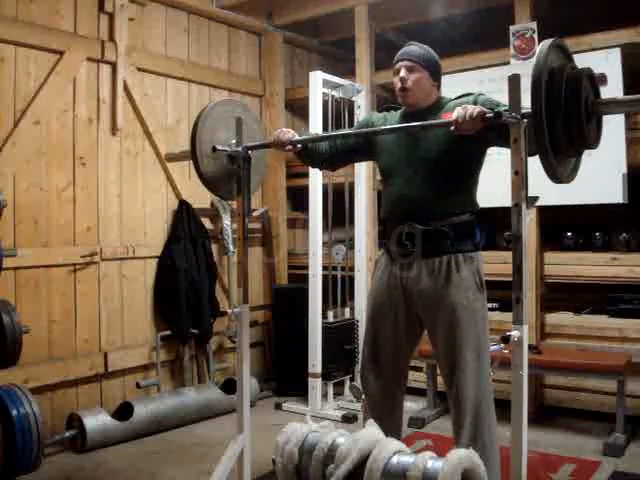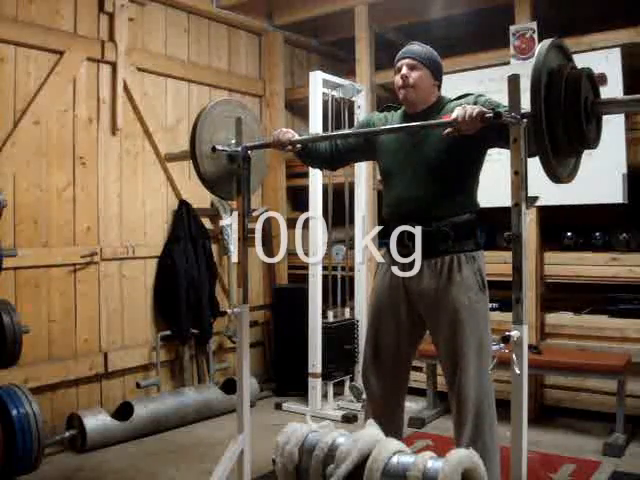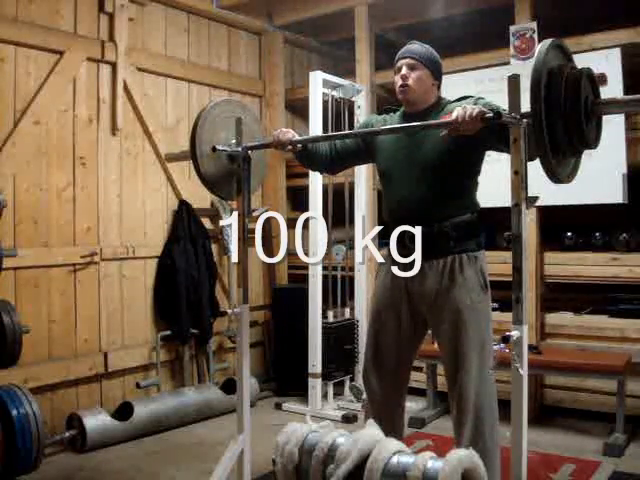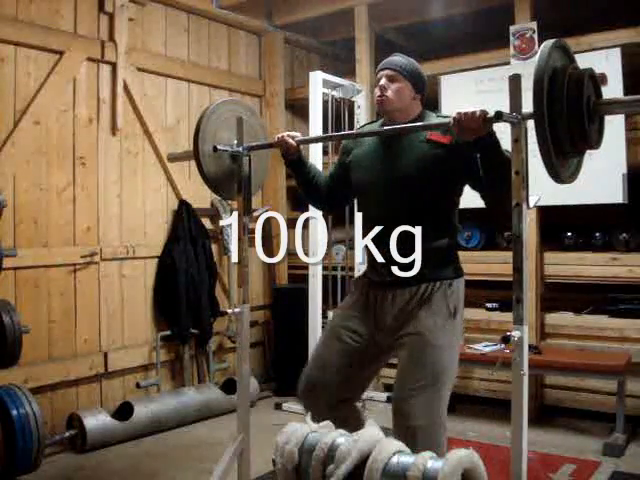
dt=0.7s
person 1, frame 1
left shoulder: (467, 108)
right shoulder: (379, 125)
right elbow: (331, 152)
left wrist: (486, 119)
right wrist: (297, 144)
left hip: (450, 263)
right hip: (393, 262)
left knee: (467, 382)
right knee: (378, 376)
person 1, frame 2
left shoulder: (467, 109)
right shoulder: (380, 125)
right elbow: (331, 153)
left wrist: (485, 118)
right wrist: (296, 143)
left hip: (452, 262)
right hip: (395, 262)
left knee: (468, 381)
right knee: (380, 375)
person 1, frame 3
left shoulder: (466, 113)
right shoulder: (380, 127)
right elbow: (330, 157)
left wrist: (485, 119)
right wrist: (296, 145)
left hip: (454, 263)
right hip: (397, 263)
left knee: (470, 384)
right knee: (381, 377)
person 1, frame 4
left shoulder: (451, 136)
right shoulder: (359, 142)
left elbow: (502, 198)
right elbow: (329, 199)
left wrist: (484, 139)
right wrist: (295, 160)
left hip: (428, 291)
right hip: (371, 288)
left knee: (415, 416)
right knee: (318, 394)
